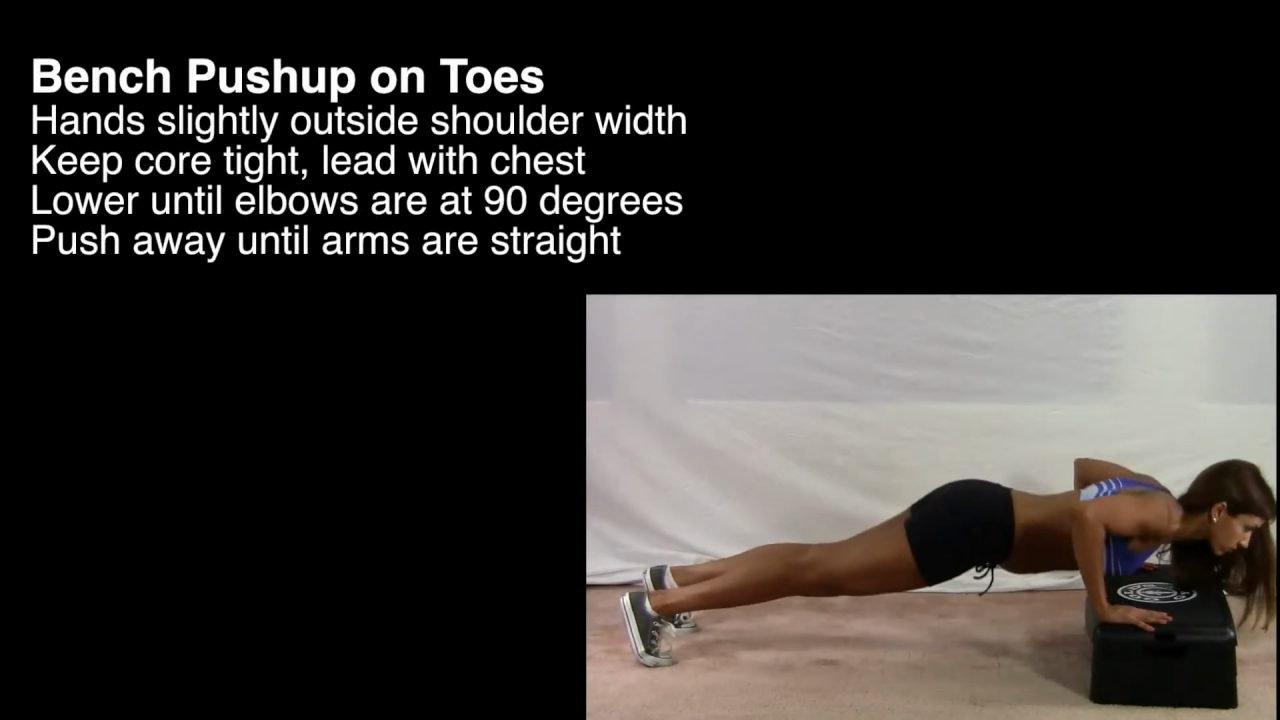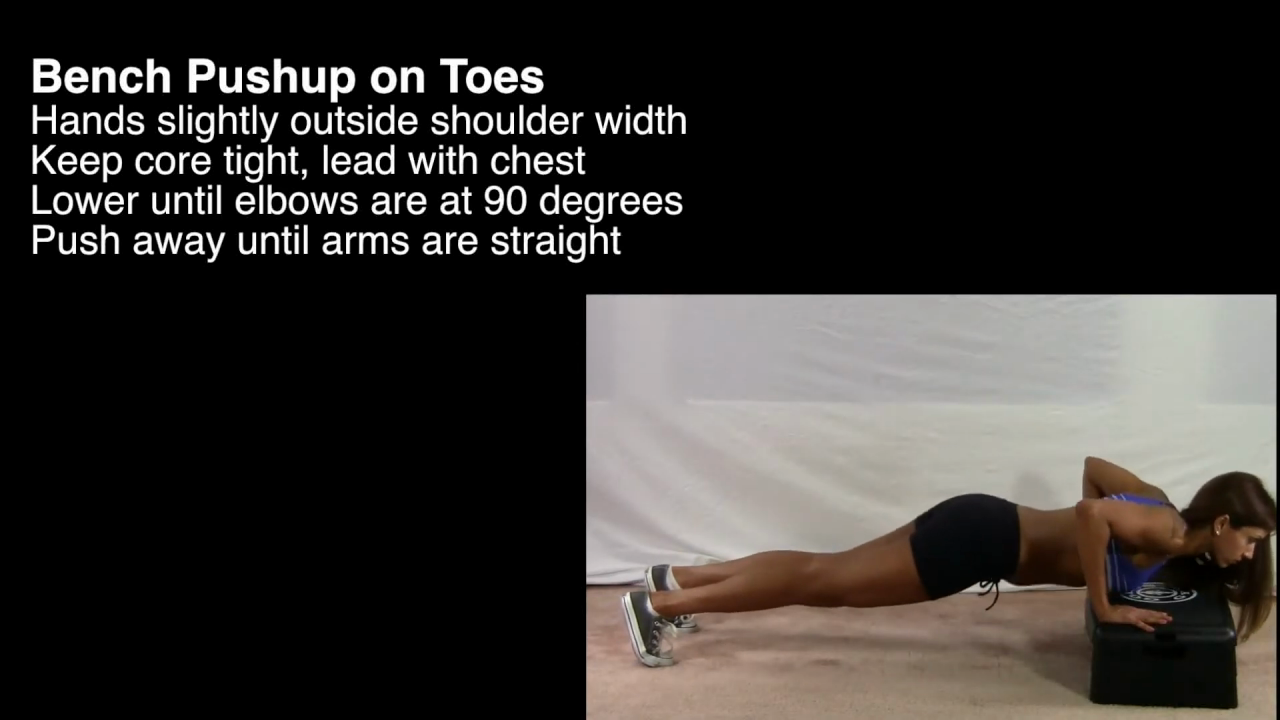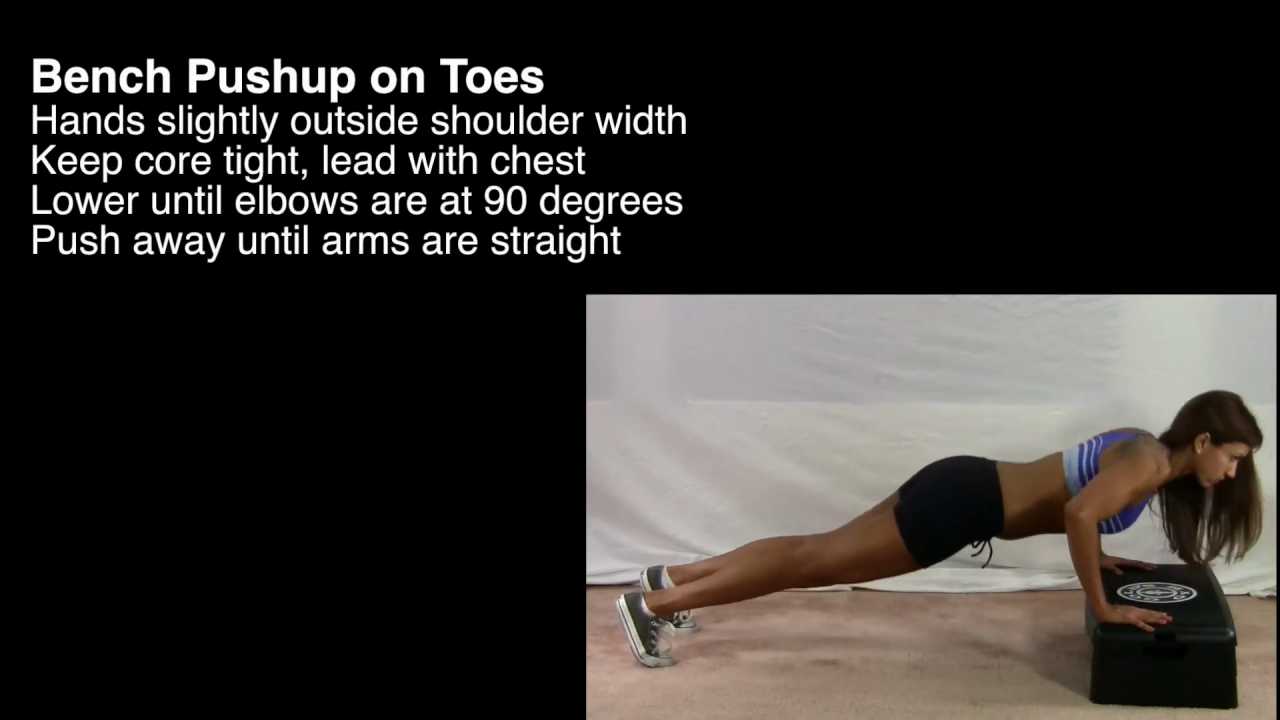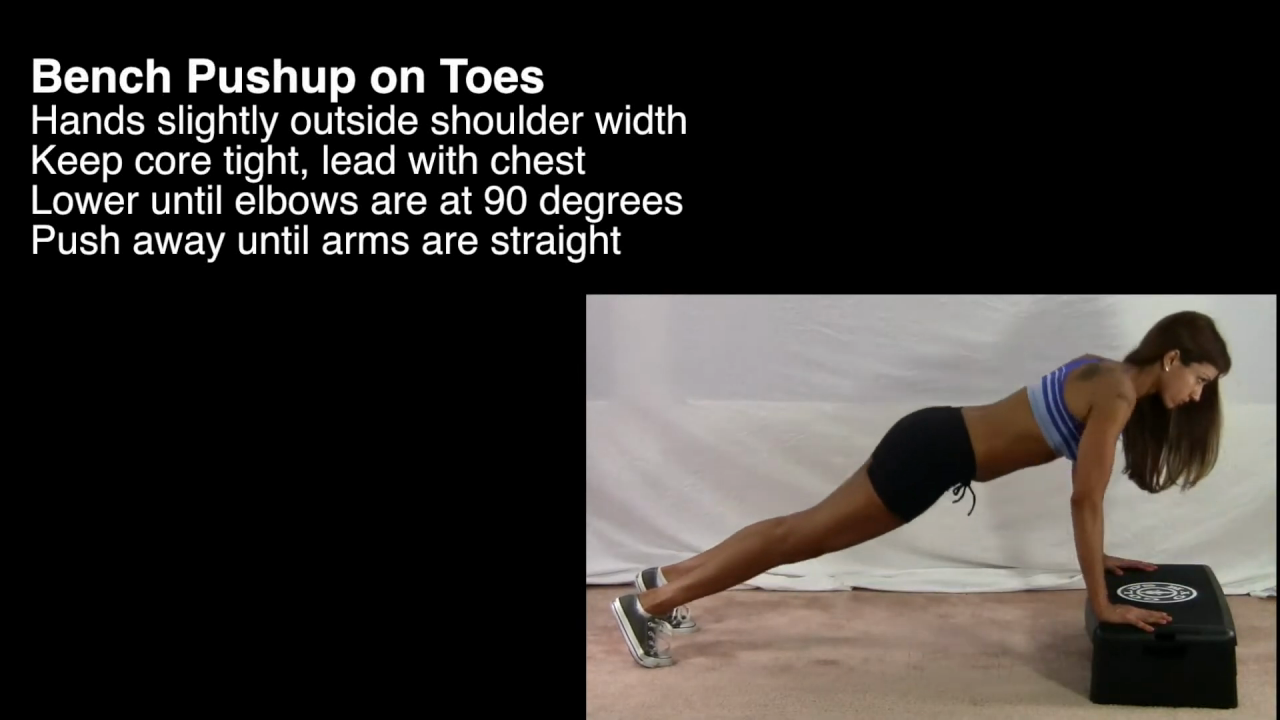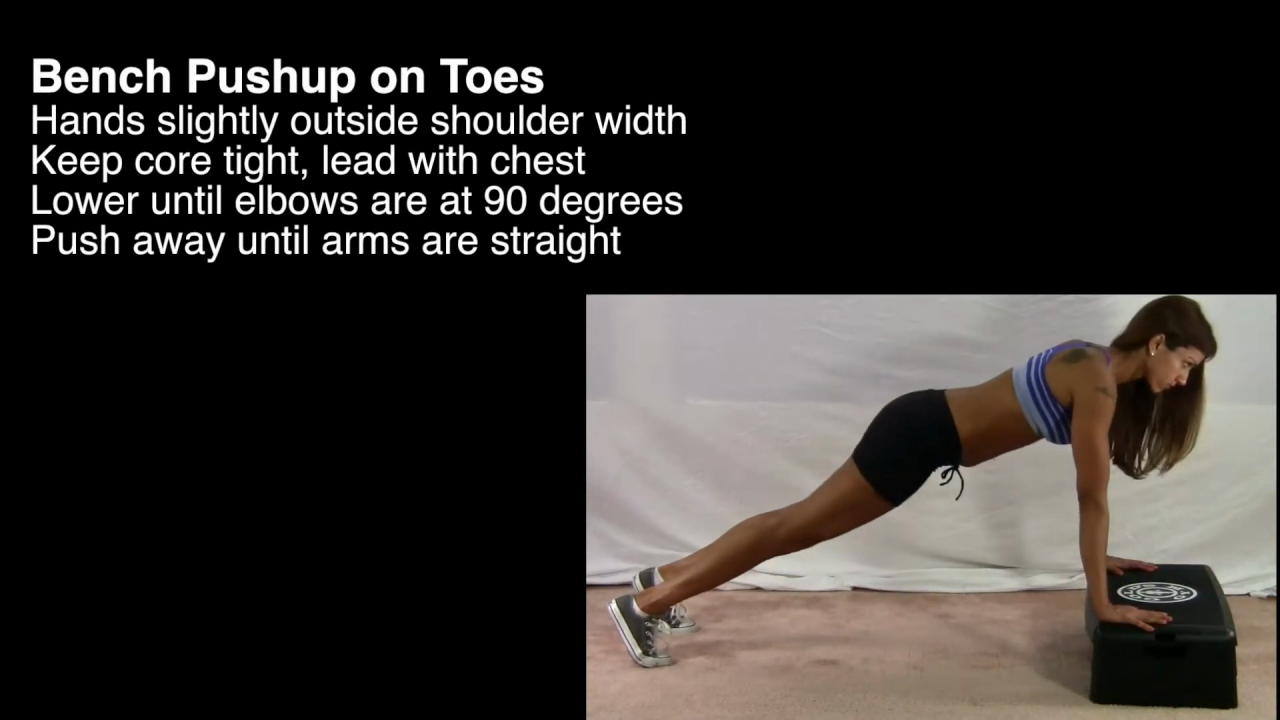
dt=0.4s
person 1, frame 1
left shoulder: (1157, 496)
right shoulder: (1159, 516)
left elbow: (1082, 466)
right elbow: (1086, 518)
left wrist: (1111, 562)
right wrist: (1103, 607)
left hip: (977, 510)
right hip: (975, 526)
left knee: (822, 563)
right knee: (821, 570)
left ankle: (673, 578)
right ankle: (656, 603)
person 1, frame 2
left shoulder: (1161, 504)
right shoulder: (1166, 532)
left elbow: (1093, 464)
right elbow: (1090, 514)
right wrist: (1103, 607)
left hip: (982, 525)
right hip: (980, 541)
left knee: (826, 569)
right knee: (822, 581)
left ankle: (675, 578)
right ankle: (659, 604)
person 1, frame 3
left shoulder: (1145, 445)
right shoulder: (1150, 466)
right elbow: (1078, 515)
left wrist: (1101, 557)
right wrist: (1103, 608)
left hip: (964, 486)
right hip: (964, 505)
left knee: (817, 551)
right knee: (814, 563)
left ankle: (671, 578)
right ankle: (654, 603)
person 1, frame 4
left shoulder: (1112, 377)
right shoulder: (1118, 395)
left elbow: (1080, 495)
right elbow: (1084, 500)
left wrist: (1098, 555)
right wrist: (1102, 605)
left hip: (937, 437)
right hip: (937, 452)
left knee: (803, 526)
right knee: (799, 539)
left ankle: (665, 580)
right ankle: (649, 605)
person 1, frame 5
left shoulder: (1099, 363)
right shoulder: (1099, 383)
left elbow: (1090, 489)
right elbow: (1093, 497)
left wrist: (1103, 558)
right wrist: (1102, 604)
left hip: (927, 422)
right hip: (921, 434)
left knee: (796, 522)
right knee: (794, 528)
left ankle: (661, 580)
right ankle: (644, 603)
